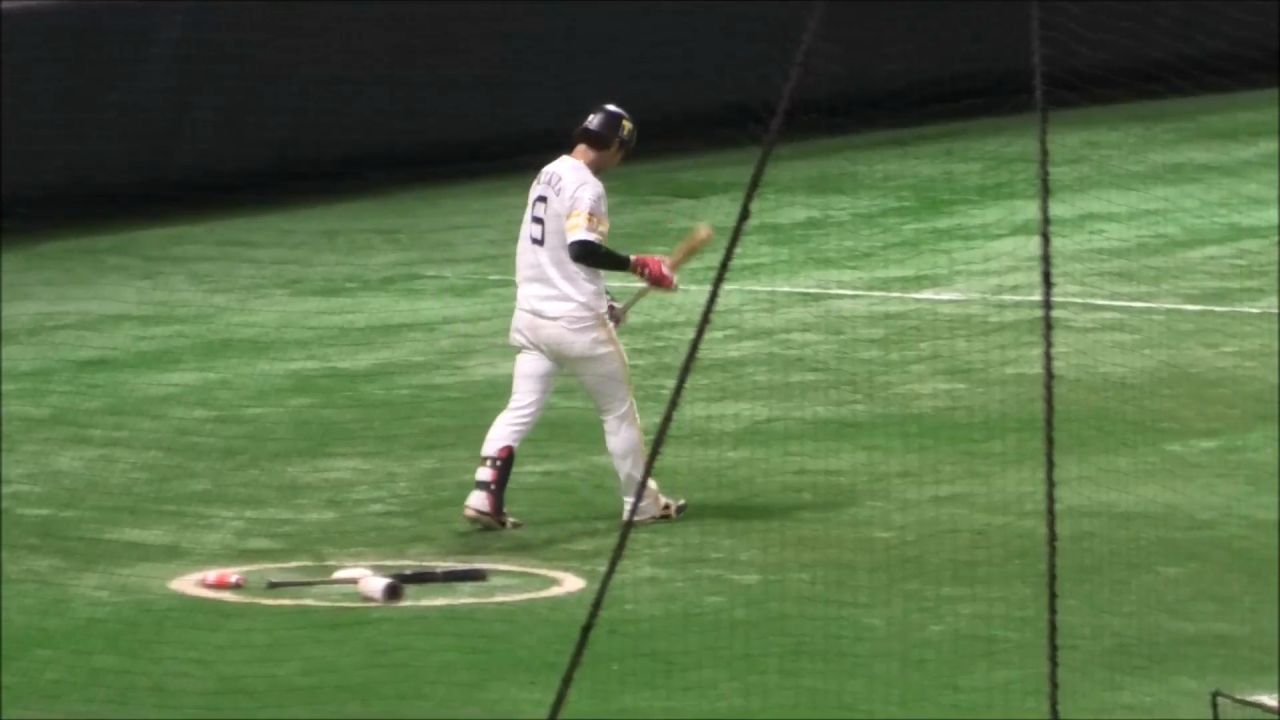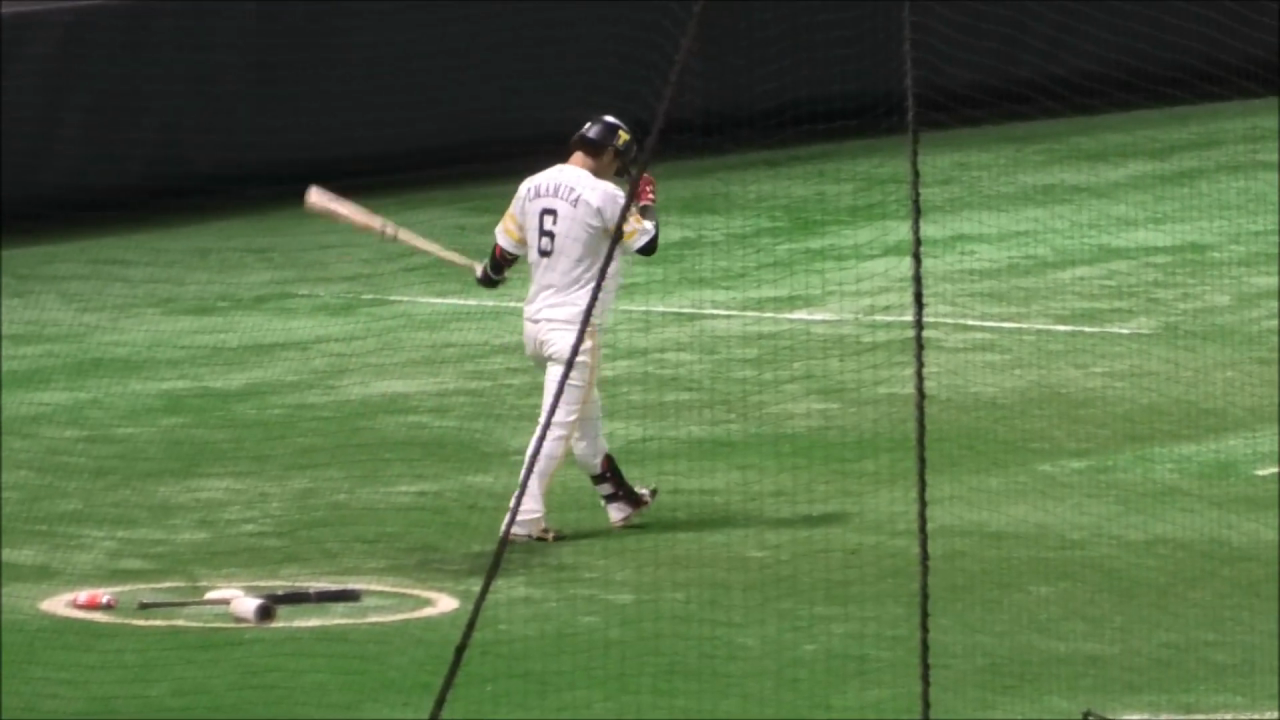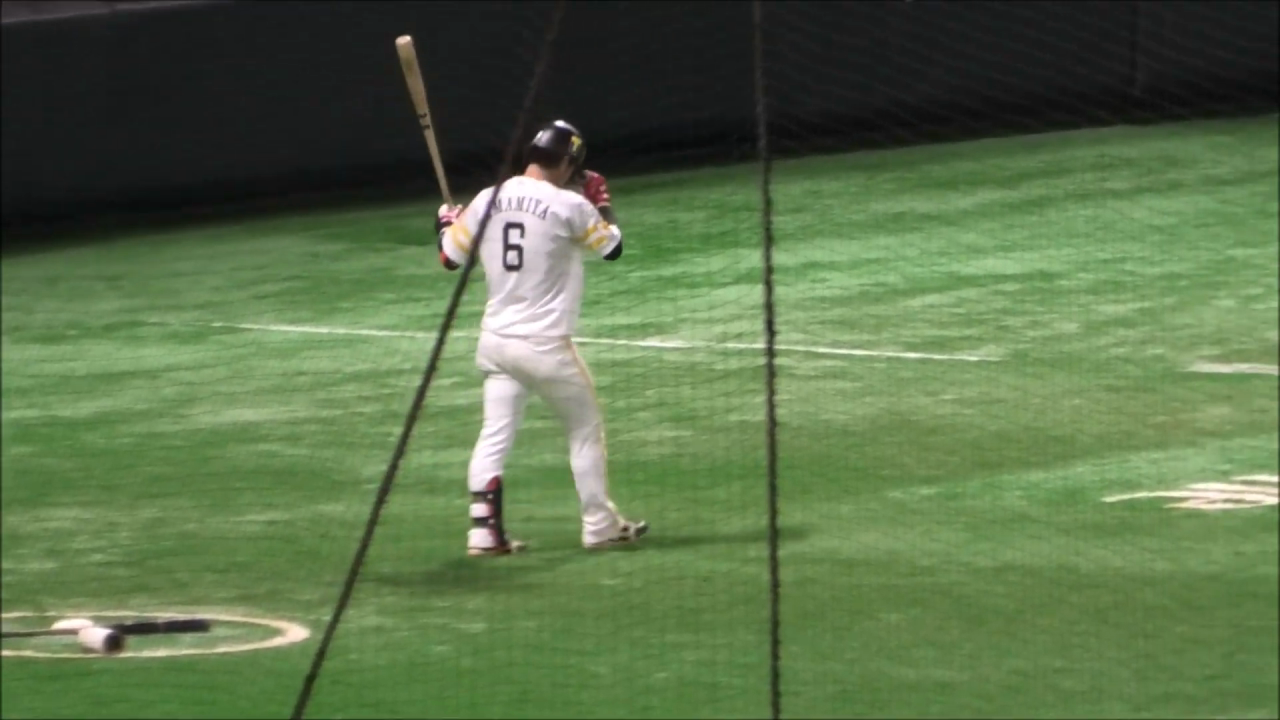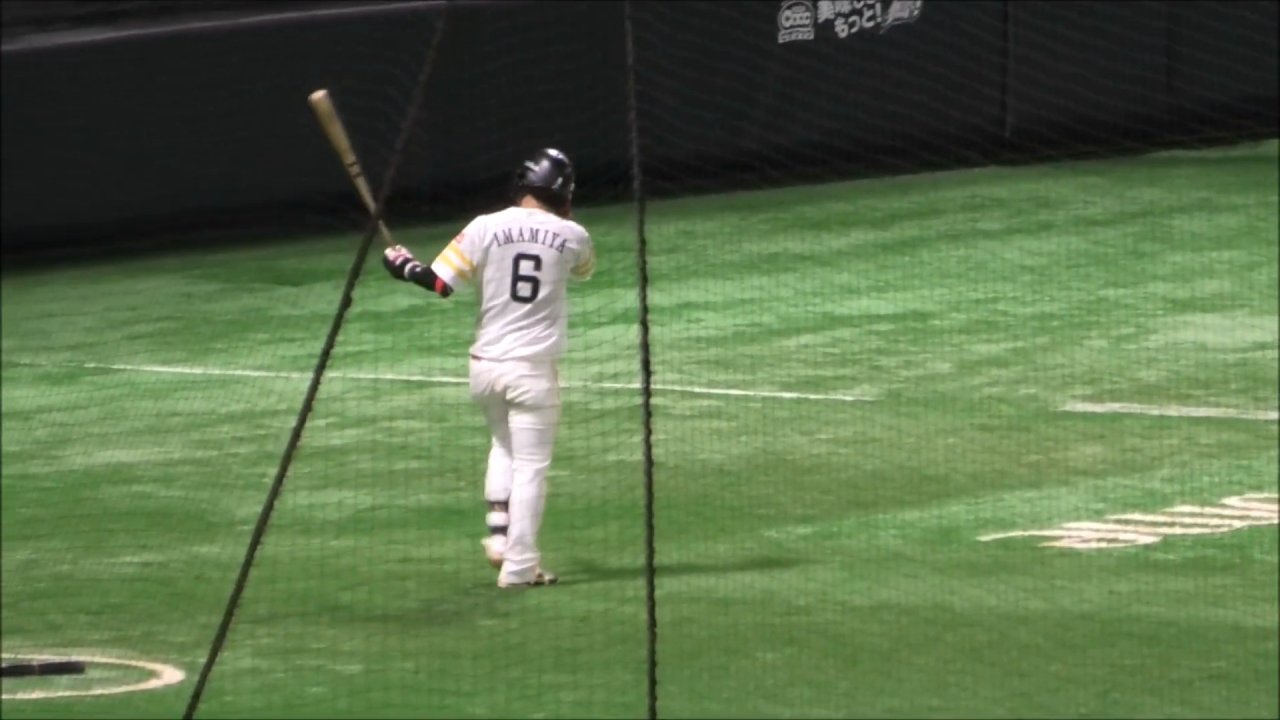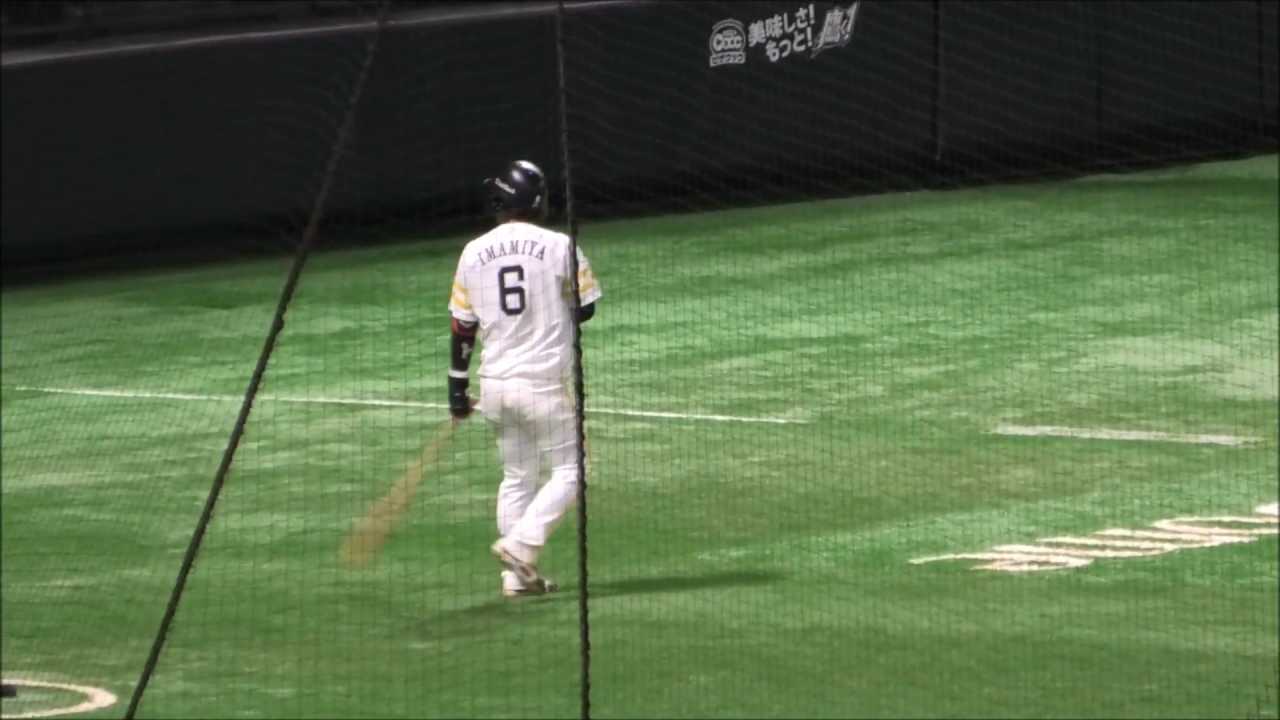
dt=0.5s
person 1, frame 1
left shoulder: (548, 174)
right shoulder: (587, 187)
right elbow: (582, 249)
right wrist: (637, 264)
left hip: (531, 316)
right hip: (576, 322)
left knee: (520, 410)
right knee: (618, 410)
right ankle: (642, 503)
person 1, frame 2
left shoulder: (532, 187)
right shoulder: (604, 196)
left elbow: (504, 250)
right elbow: (647, 244)
left wrist: (489, 274)
right wrist: (647, 201)
left hip: (537, 322)
right hip: (572, 328)
left knee: (586, 414)
right knee: (560, 423)
left ankle: (619, 499)
right ankle: (526, 516)
person 1, frame 3
left shoulder: (487, 200)
right shoulder: (570, 205)
left elbow: (450, 257)
right elbow: (613, 249)
left wrist: (445, 223)
right wrist: (601, 200)
left hip: (496, 339)
right hip: (544, 343)
left knee: (495, 435)
right knee: (585, 429)
left ankle: (485, 528)
right ankle: (599, 525)
person 1, frame 4
left shoulder: (484, 228)
right shoulder: (573, 236)
left elbow: (440, 282)
left wrist: (402, 266)
right wrist: (563, 214)
left hip: (485, 366)
right hip: (533, 369)
left knee: (505, 450)
right knee: (530, 467)
left ankle: (500, 537)
right ankle: (519, 566)
person 1, frame 5
left shoulder: (474, 252)
right shoulder: (559, 246)
left elbow: (463, 325)
right elbow: (585, 310)
left wrist: (457, 385)
left hip: (495, 384)
right hip: (542, 383)
left knee: (517, 478)
right knee: (568, 472)
left ankle: (518, 574)
right ankle: (523, 543)
